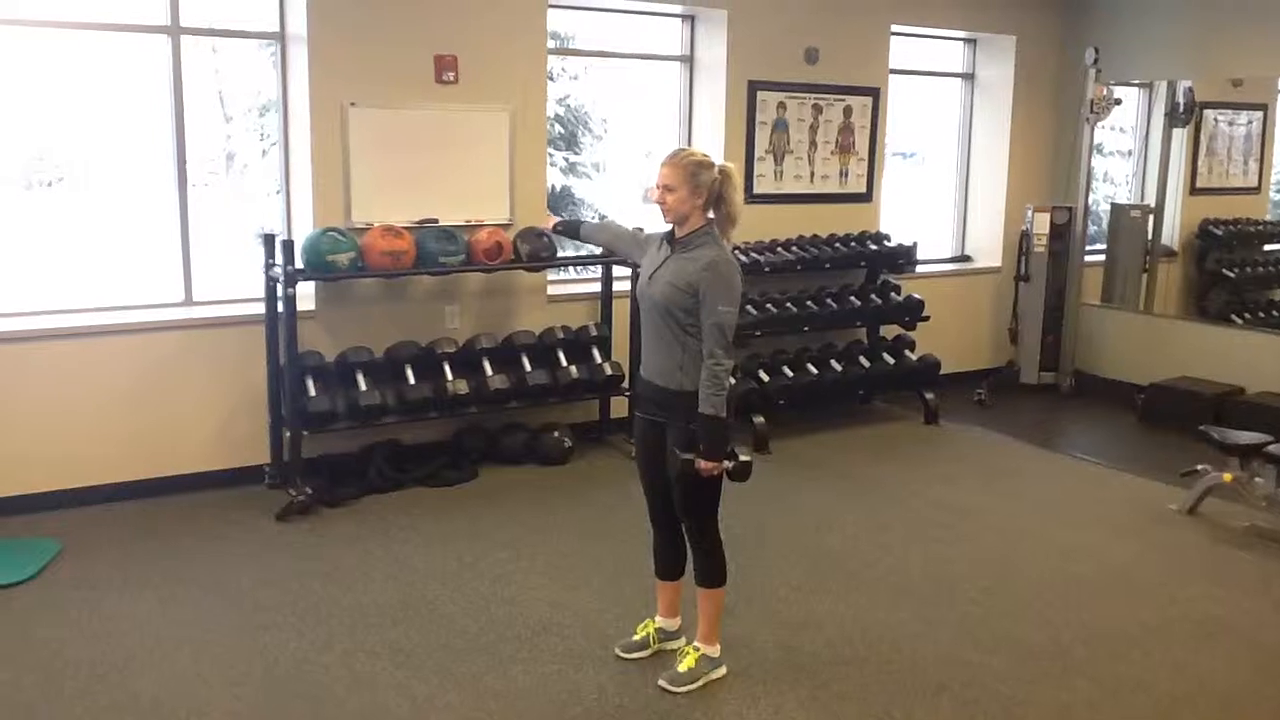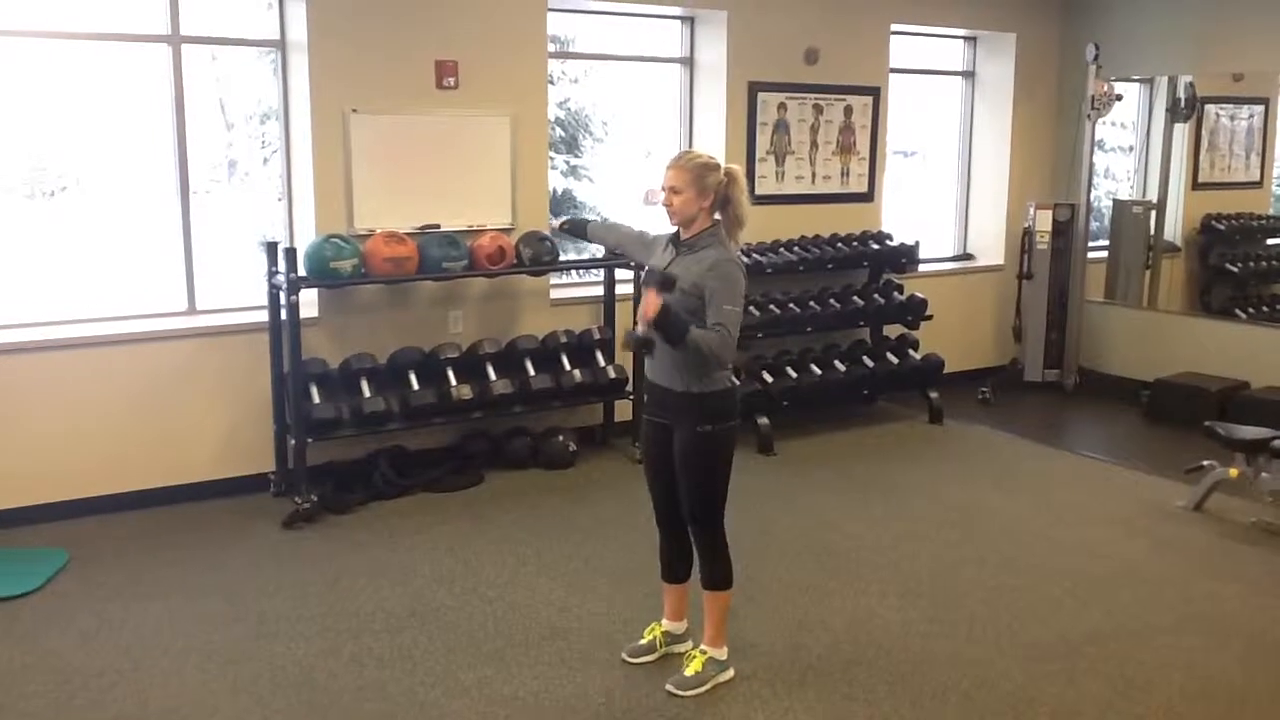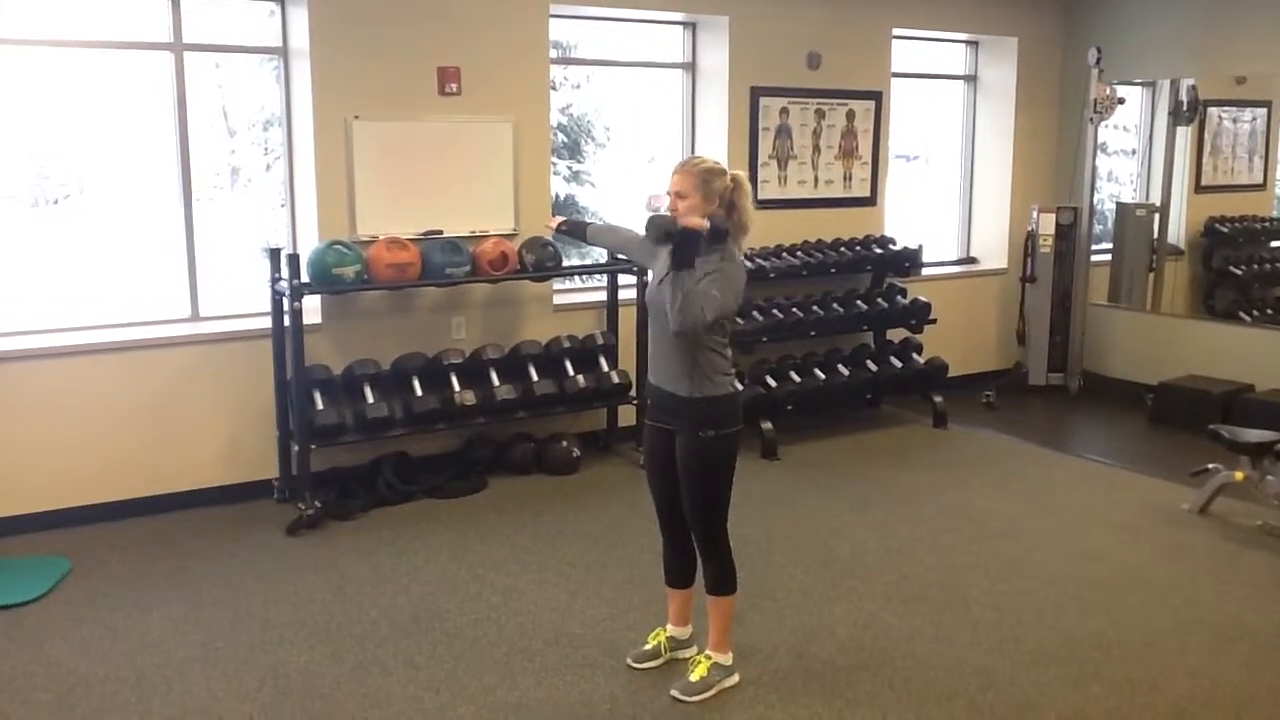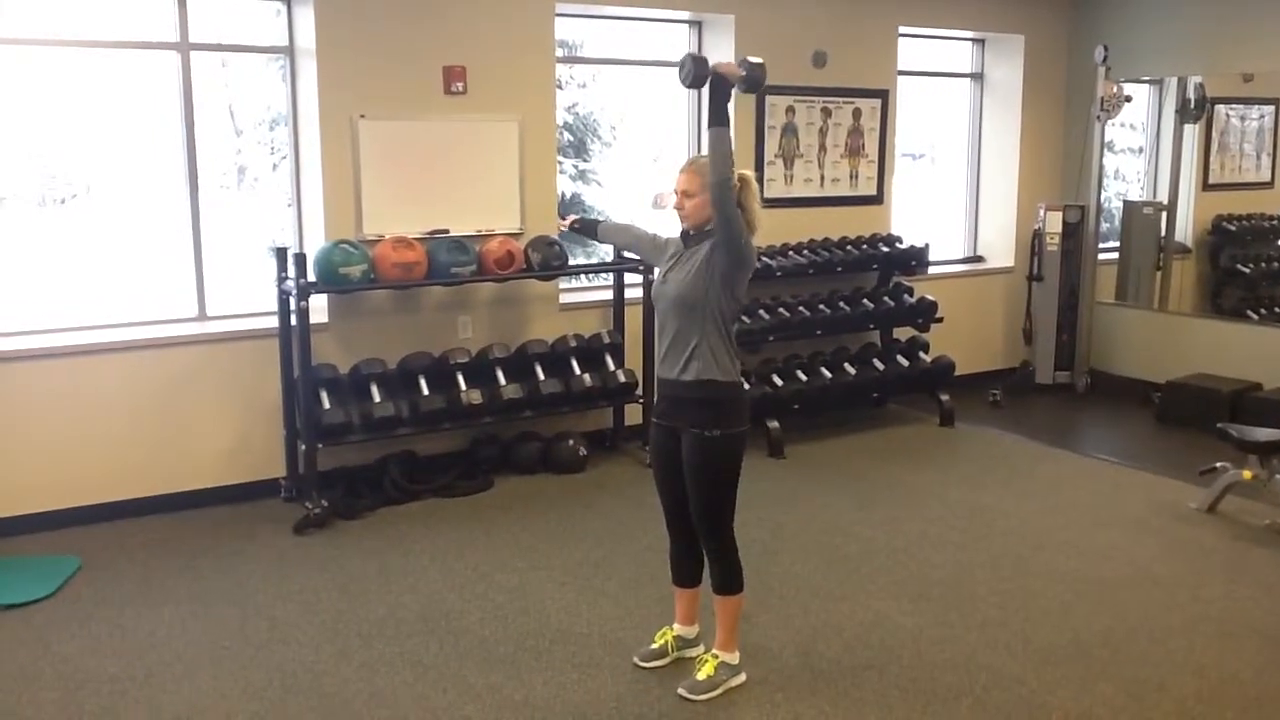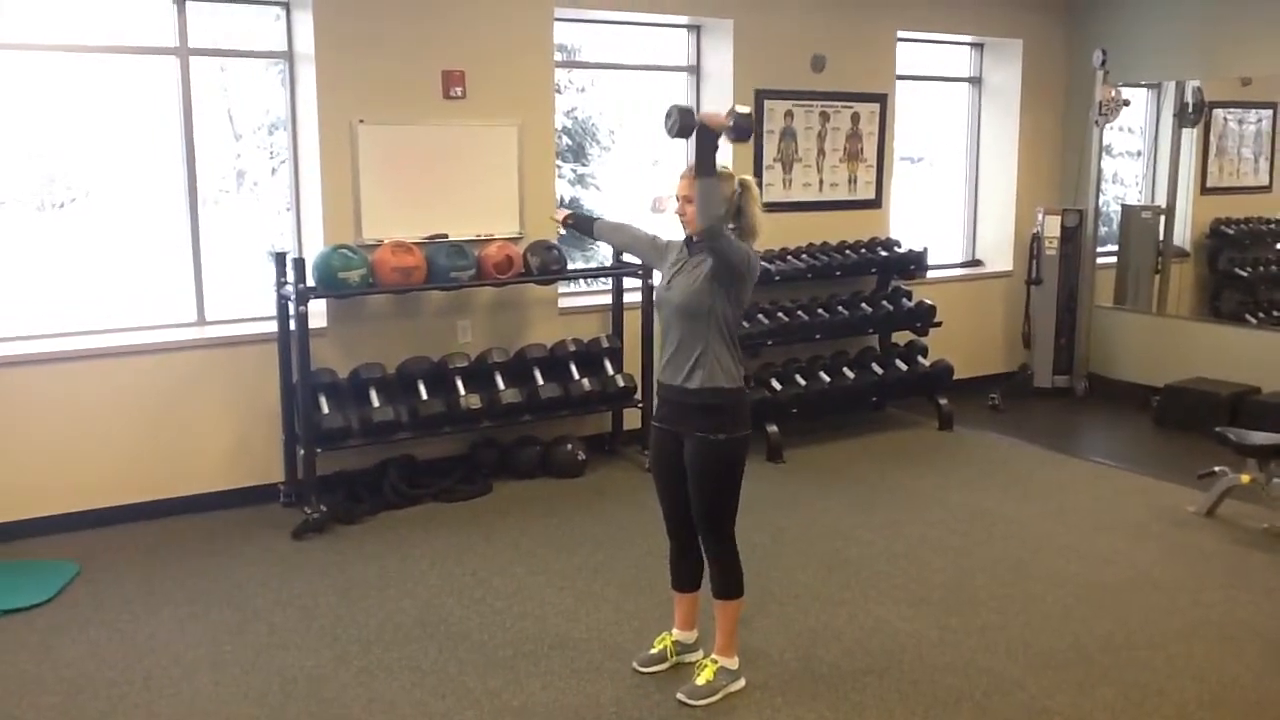
dt=1s
person 1, frame 1
left shoulder: (715, 263)
right shoulder: (659, 246)
left elbow: (718, 356)
right elbow: (616, 236)
left wrist: (712, 435)
right wrist: (565, 225)
left hip: (691, 411)
right hip: (651, 401)
left knee: (698, 526)
right knee: (662, 520)
left ankle: (708, 650)
right ankle: (666, 624)
person 1, frame 2
left shoulder: (721, 263)
right shoulder: (666, 246)
left elbow: (722, 348)
right elbow: (623, 237)
left wrist: (668, 319)
right wrist: (573, 226)
left hip: (704, 412)
right hip: (660, 402)
left knee: (704, 527)
right knee: (669, 522)
left ankle: (715, 653)
right ankle: (672, 628)
person 1, frame 3
left shoulder: (724, 265)
right shoulder: (668, 251)
left elbow: (684, 319)
right elbow: (622, 239)
left wrist: (687, 244)
right wrist: (569, 227)
left hip: (707, 415)
right hip: (662, 406)
left knee: (708, 534)
right knee: (672, 529)
left ankle: (721, 658)
right ankle: (677, 633)
person 1, frame 4
left shoulder: (730, 253)
right shoulder: (675, 249)
left elbow: (725, 183)
right elbow: (628, 236)
left wrist: (719, 101)
right wrist: (580, 224)
left hip: (713, 409)
right hip: (670, 404)
left knee: (714, 533)
right knee: (679, 528)
left ankle: (727, 657)
right ankle: (683, 633)
person 1, frame 5
left shoulder: (737, 258)
right shoulder: (676, 253)
left elbow: (713, 227)
right elbow: (627, 236)
left wrist: (709, 146)
right wrist: (576, 220)
left hip: (717, 415)
right hip: (671, 409)
left knee: (715, 537)
right knee: (679, 533)
left ankle: (727, 662)
right ankle: (683, 635)
